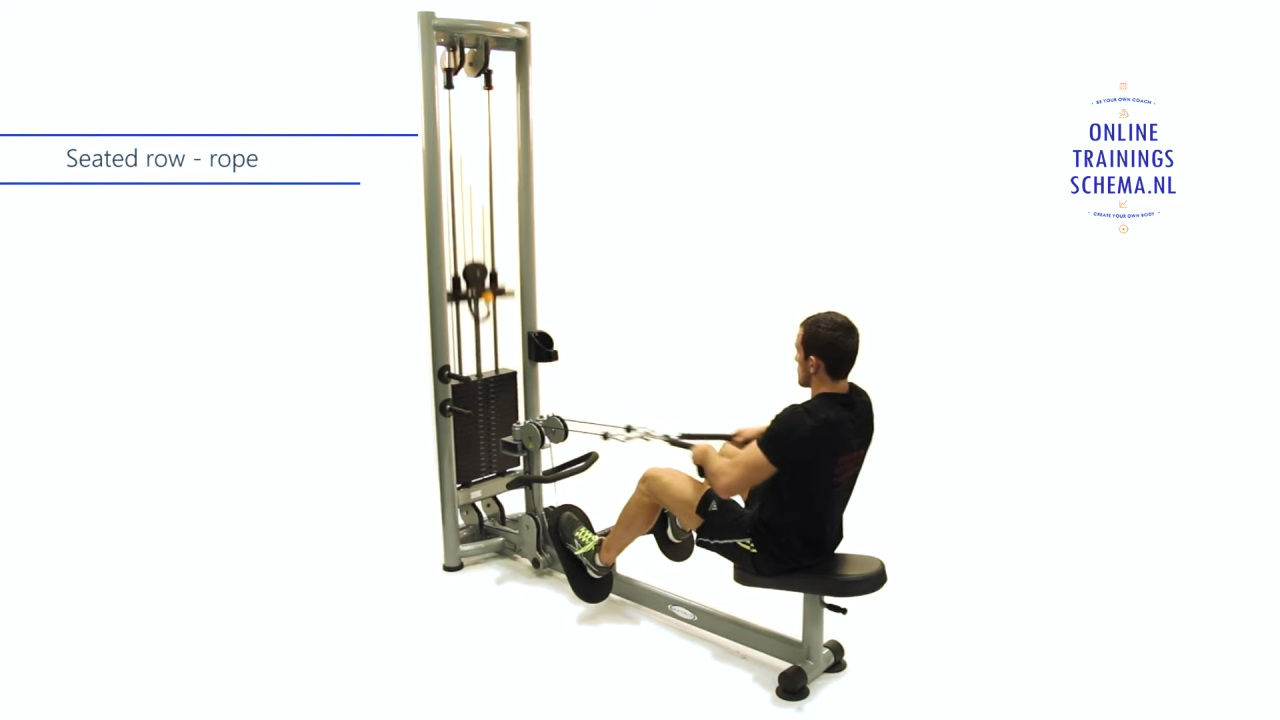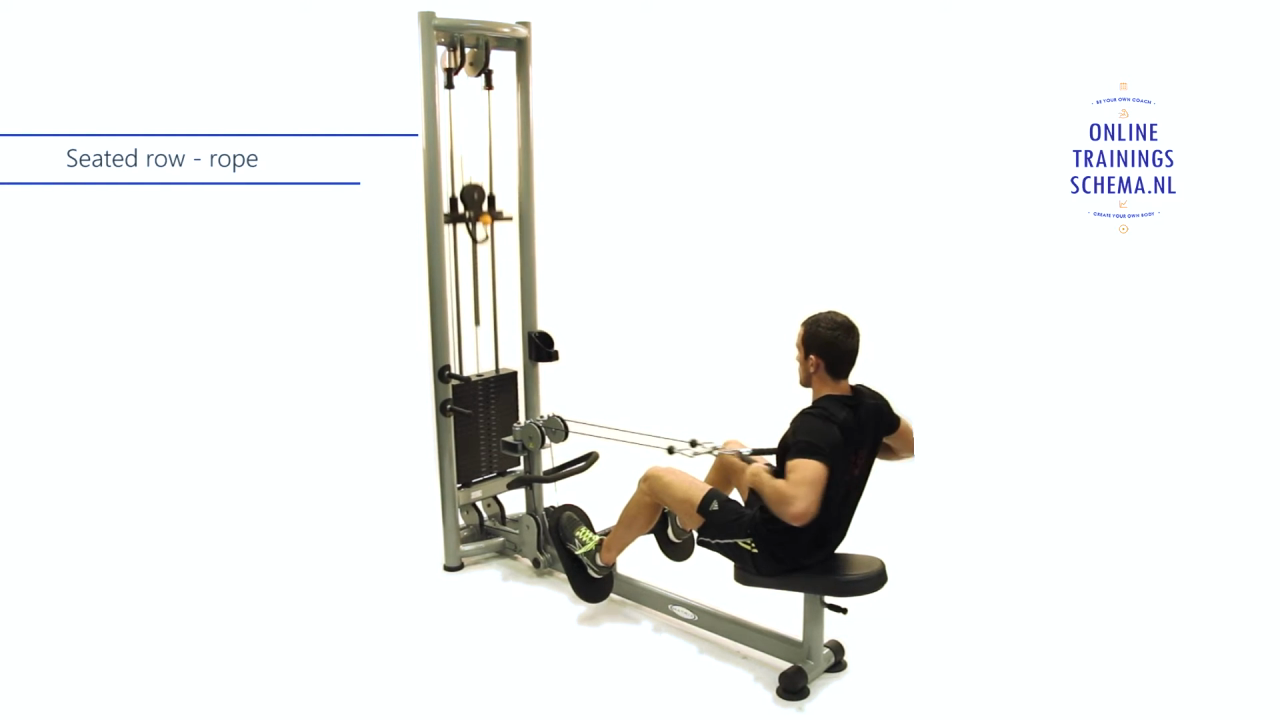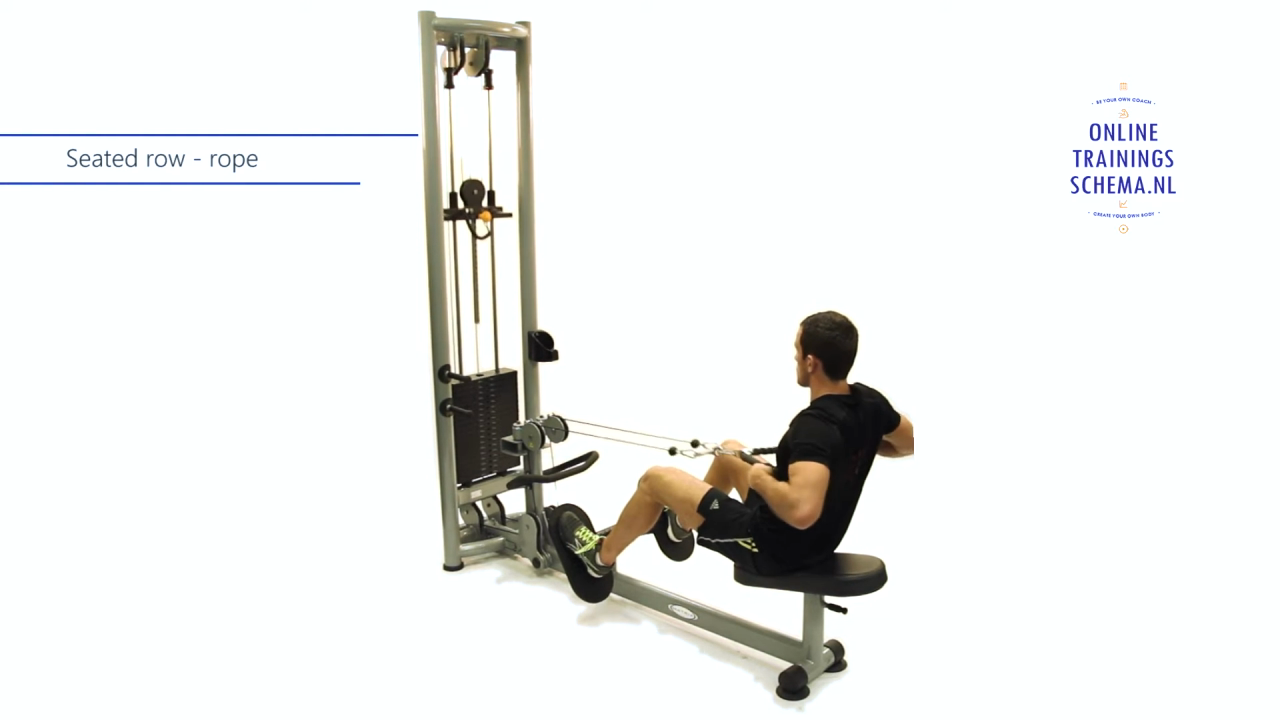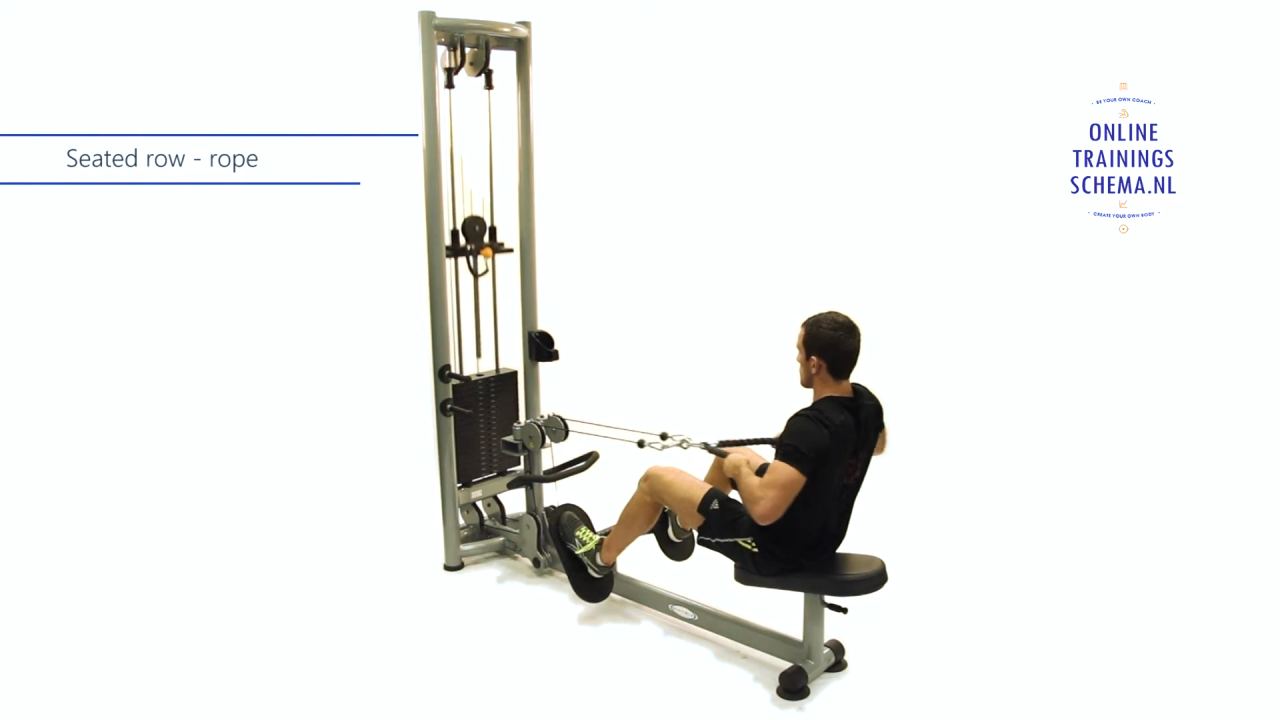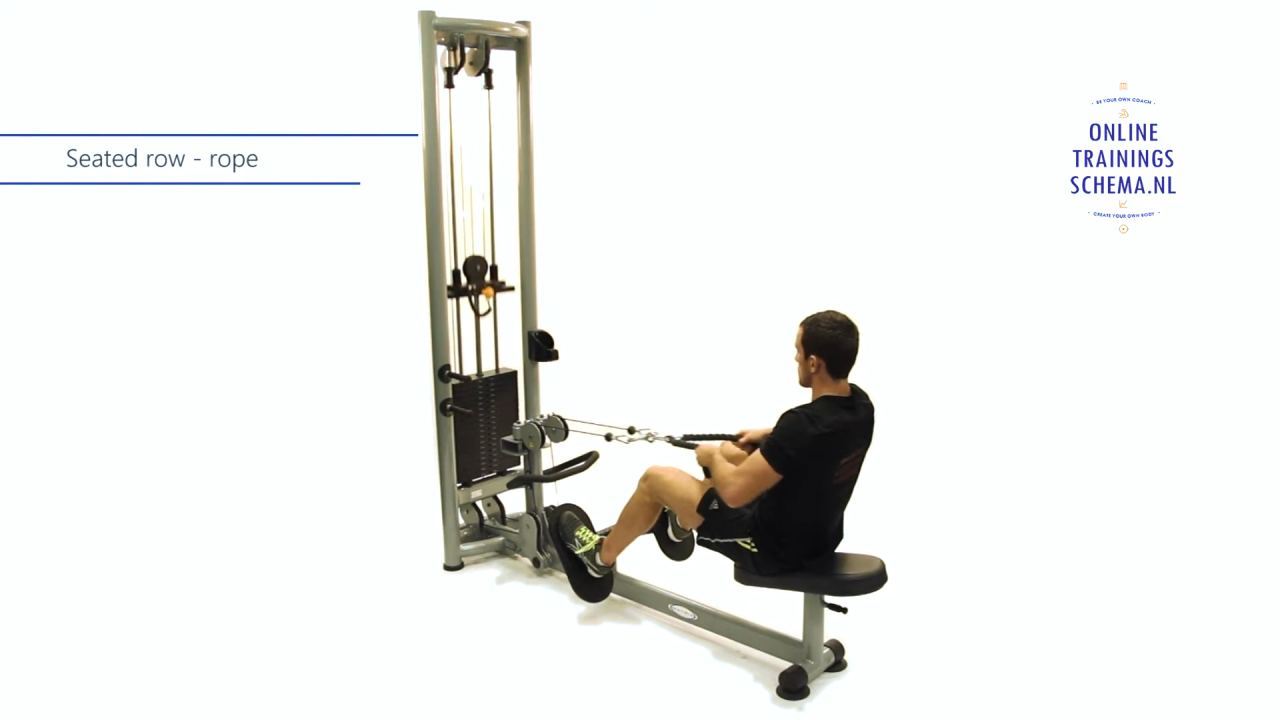
dt=0.3s
person 1, frame 1
left shoulder: (801, 421)
right shoulder: (858, 403)
left elbow: (725, 483)
left wrist: (705, 455)
right wrist: (766, 434)
left hip: (772, 548)
right hip: (817, 539)
left knee: (653, 480)
right knee: (731, 453)
left ankle: (602, 557)
right ankle: (681, 522)
person 1, frame 2
left shoulder: (816, 424)
right shoulder: (871, 405)
left elbow: (797, 508)
right elbow: (907, 447)
left wrist: (759, 478)
left hip: (774, 546)
right hip: (820, 539)
left knee: (655, 479)
right knee: (732, 450)
left ankle: (602, 556)
right ankle: (683, 521)
person 1, frame 3
left shoulder: (815, 425)
right shoulder: (870, 402)
left elbow: (802, 510)
right elbow: (908, 444)
left wrist: (761, 479)
left hip: (774, 547)
right hip: (821, 538)
left knee: (655, 479)
right knee: (729, 450)
left ankle: (603, 555)
right ankle: (683, 521)
person 1, frame 4
left shoulder: (810, 426)
right shoulder: (866, 404)
left elbow: (764, 508)
right elbow: (878, 445)
left wrist: (740, 470)
left hip: (775, 547)
right hip: (820, 537)
left knee: (655, 479)
right knee: (729, 451)
left ankle: (602, 556)
right ankle: (683, 520)
person 1, frame 5
left shoulder: (804, 423)
right shoulder: (860, 405)
left elbow: (733, 491)
left wrist: (710, 456)
right wrist: (767, 437)
left hip: (773, 547)
right hip: (819, 537)
left knee: (654, 478)
right knee: (732, 452)
left ankle: (601, 555)
right ankle: (682, 521)
